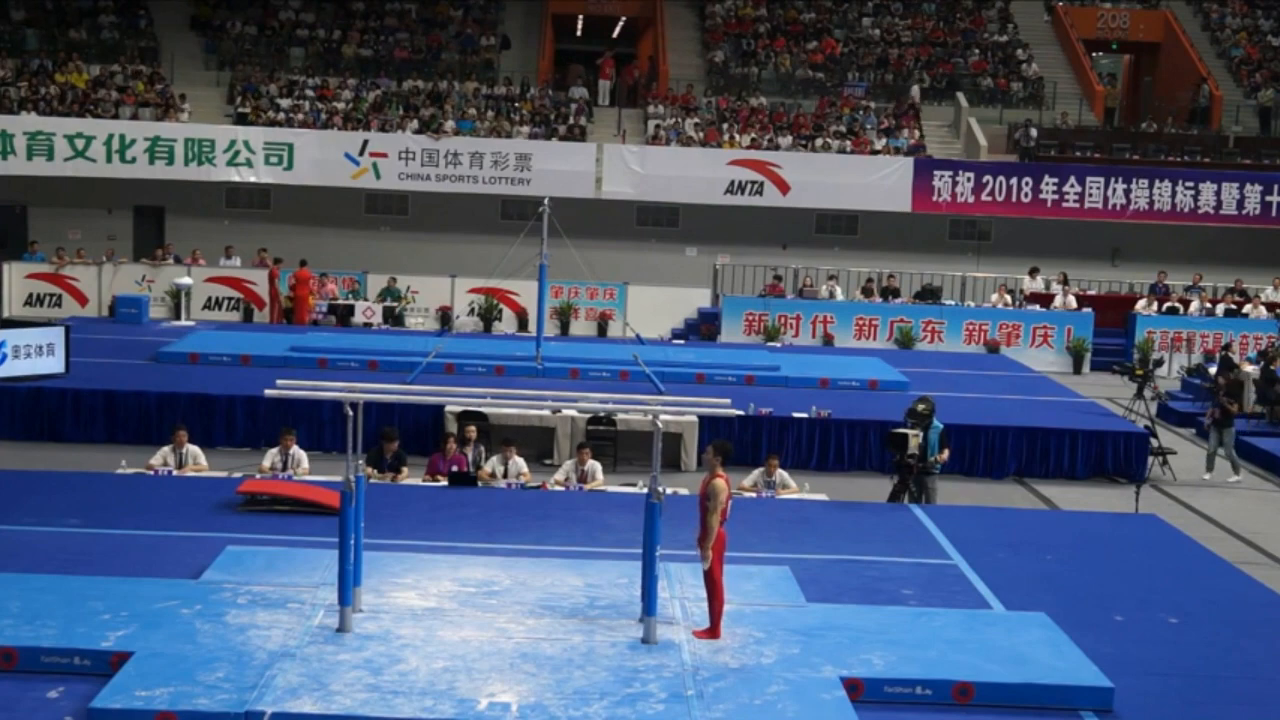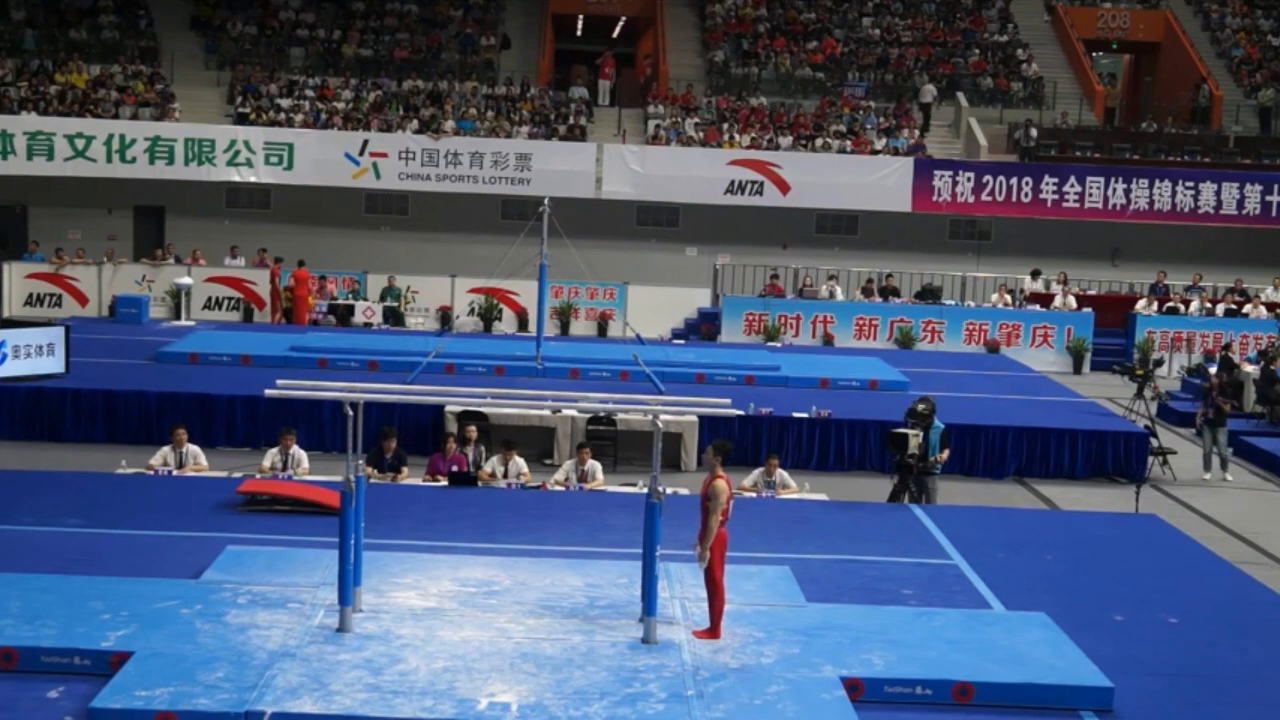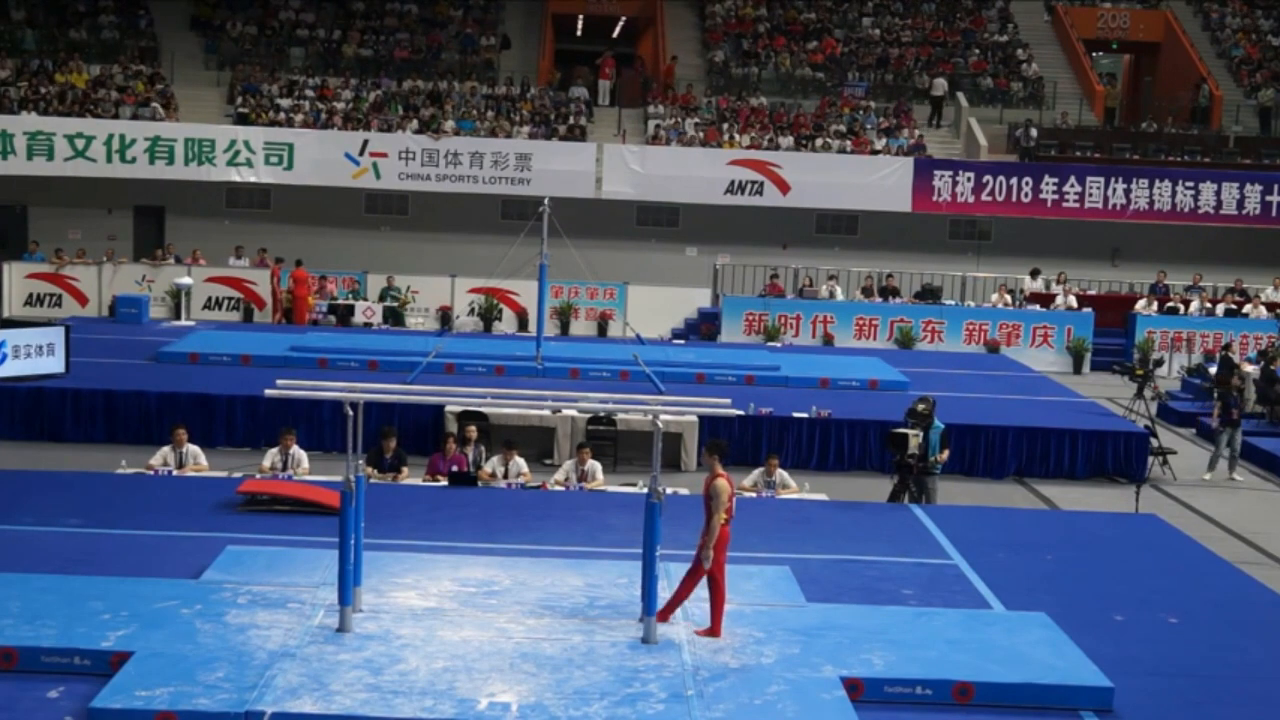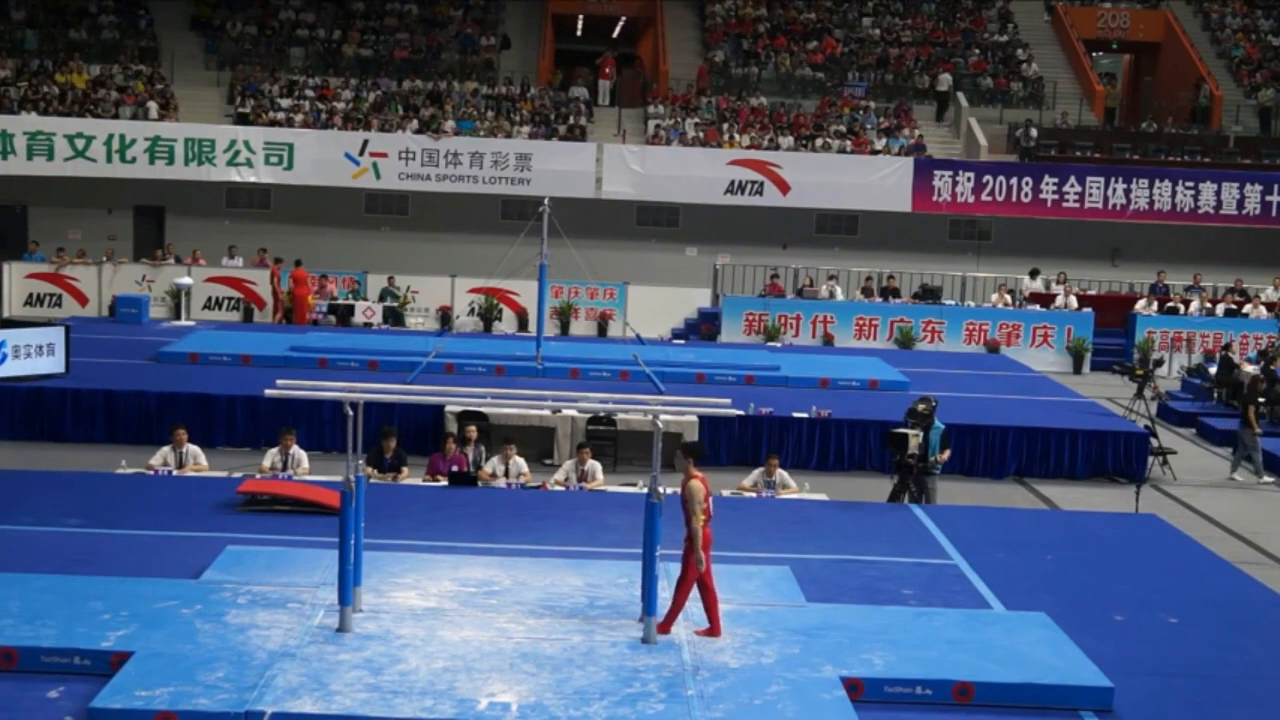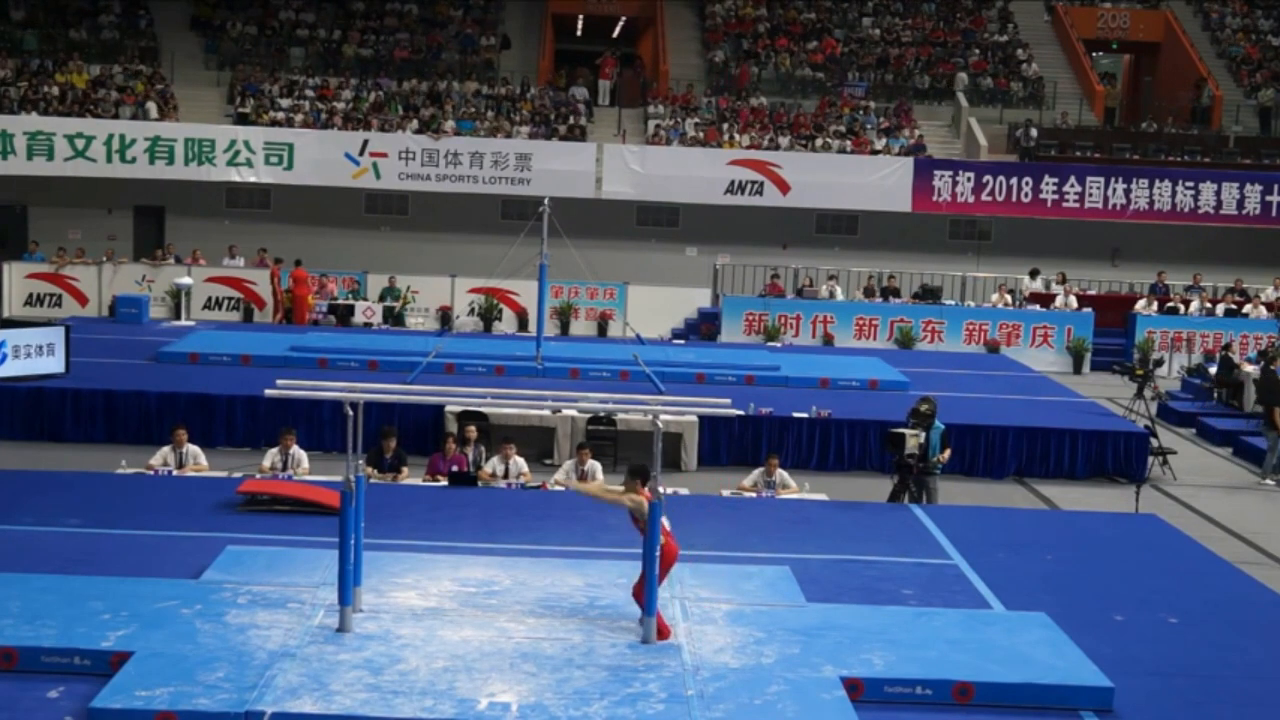
dt=0.7s
person 1, frame 1
left shoulder: (717, 484)
right shoulder: (710, 478)
left elbow: (714, 517)
left wrist: (708, 547)
right wrist: (702, 540)
left hip: (714, 538)
right hip: (708, 536)
left knee: (714, 584)
right knee: (710, 584)
left ankle: (714, 630)
right ankle: (712, 627)
person 1, frame 2
left shoulder: (718, 484)
right shoulder: (712, 478)
left elbow: (715, 518)
left wrist: (705, 547)
right wrist: (700, 539)
left hip: (715, 538)
right hip: (709, 536)
left knee: (715, 584)
right knee: (711, 584)
left ankle: (714, 630)
right ankle: (713, 627)
person 1, frame 3
left shoulder: (719, 483)
right shoulder: (713, 478)
left elbow: (717, 518)
left wrist: (708, 548)
right wrist: (704, 538)
left hip: (716, 536)
right hip: (715, 535)
left knee: (692, 577)
right knee: (716, 582)
left ankle: (664, 614)
right ankle: (715, 628)
person 1, frame 4
left shoulder: (692, 485)
right shoulder: (695, 479)
left elbow: (695, 519)
left wrist: (697, 550)
left hip: (698, 538)
right hip: (702, 535)
left knee: (684, 583)
right knee: (705, 583)
left ankle: (666, 625)
right ankle: (714, 627)
person 1, frame 5
left shoulder: (638, 502)
right shoulder: (640, 496)
left elbow: (607, 497)
right elbow: (605, 491)
left wrist: (576, 487)
right wrist: (578, 486)
left hip: (664, 552)
right hip: (666, 548)
left knee: (640, 592)
right knee: (641, 590)
left ankle: (662, 630)
right ankle: (656, 625)
